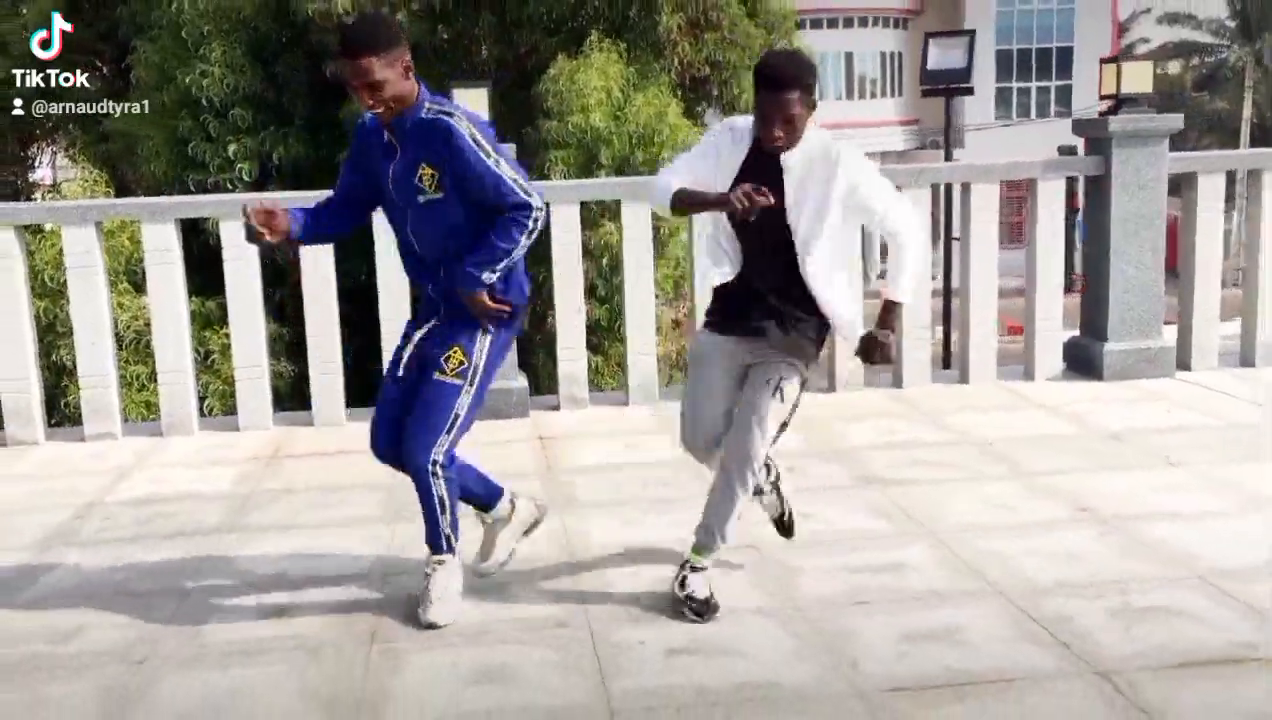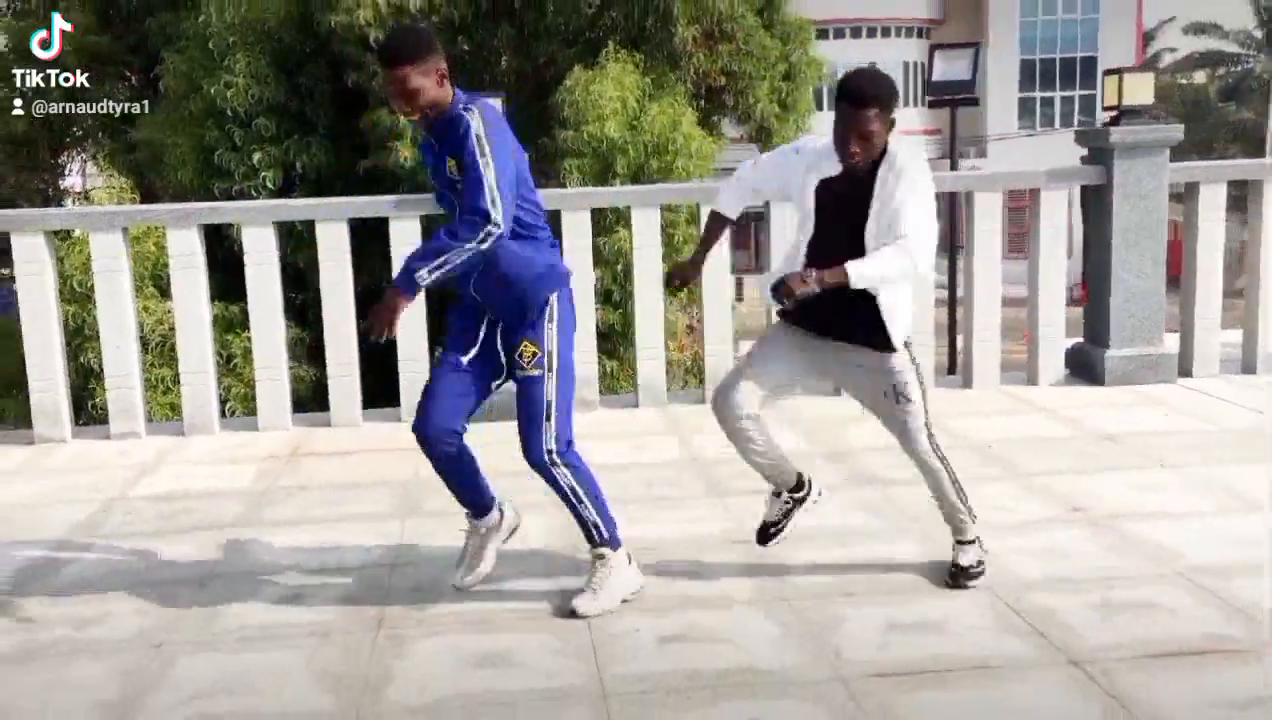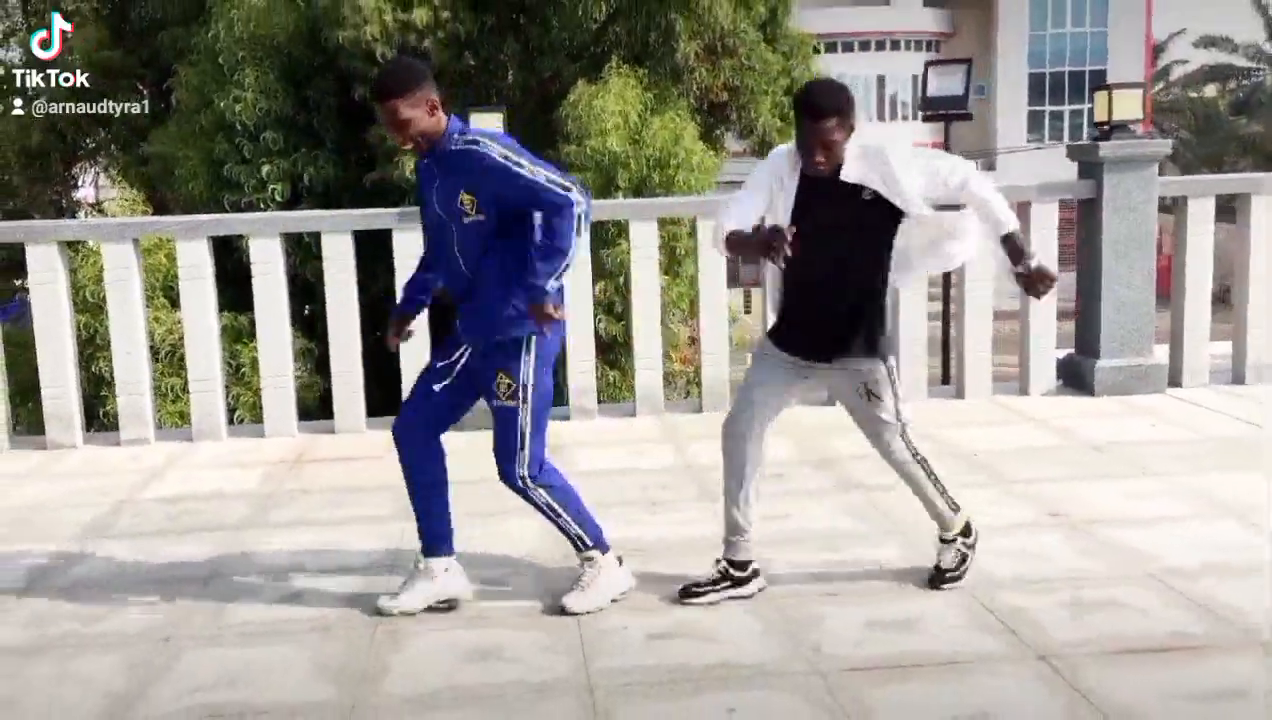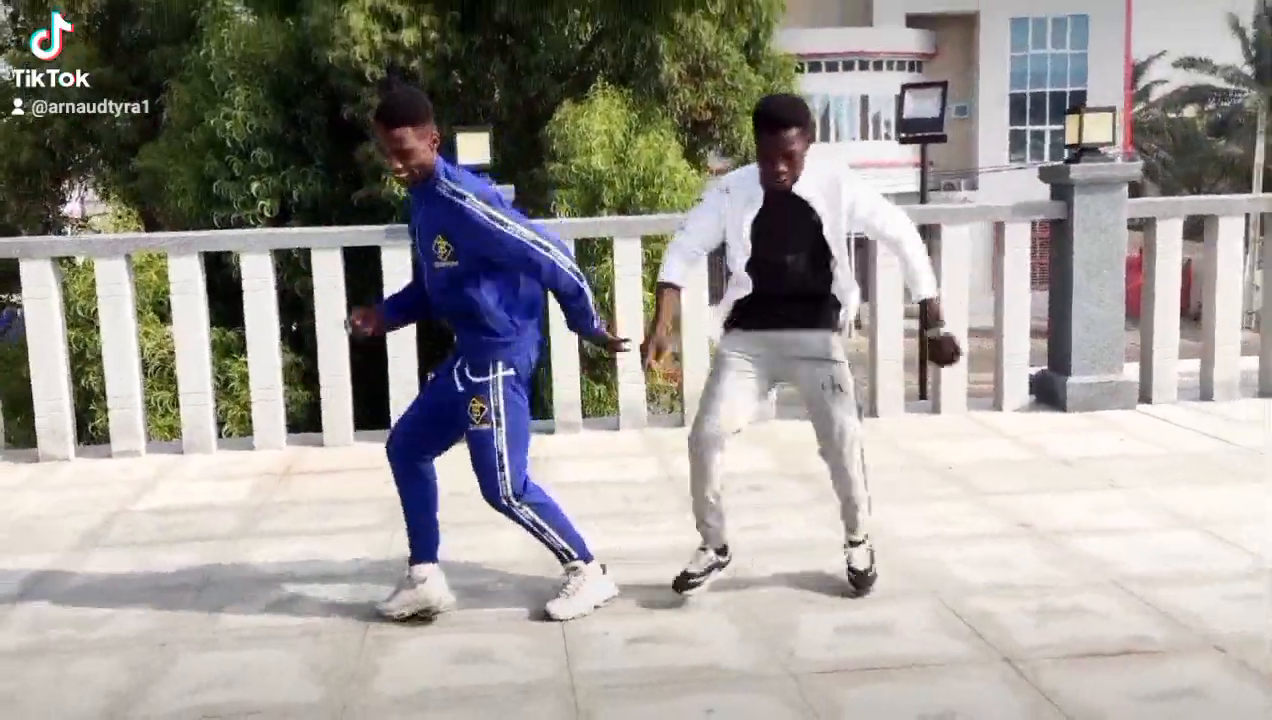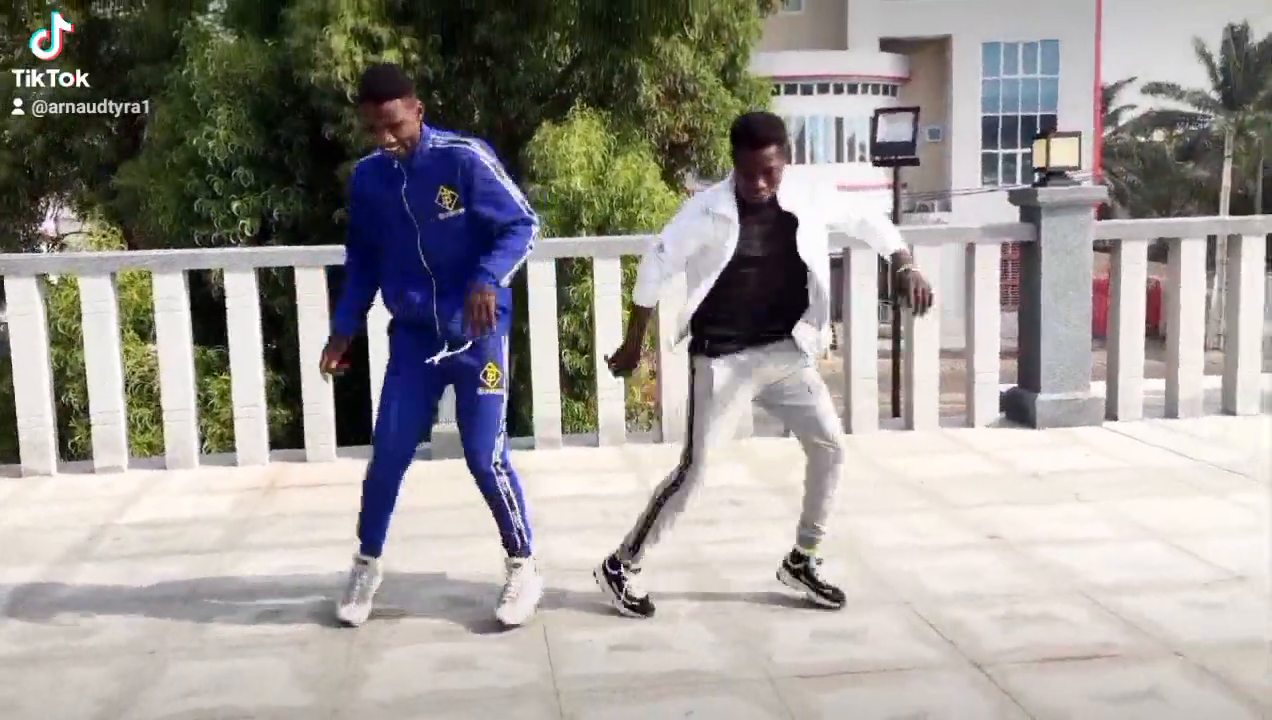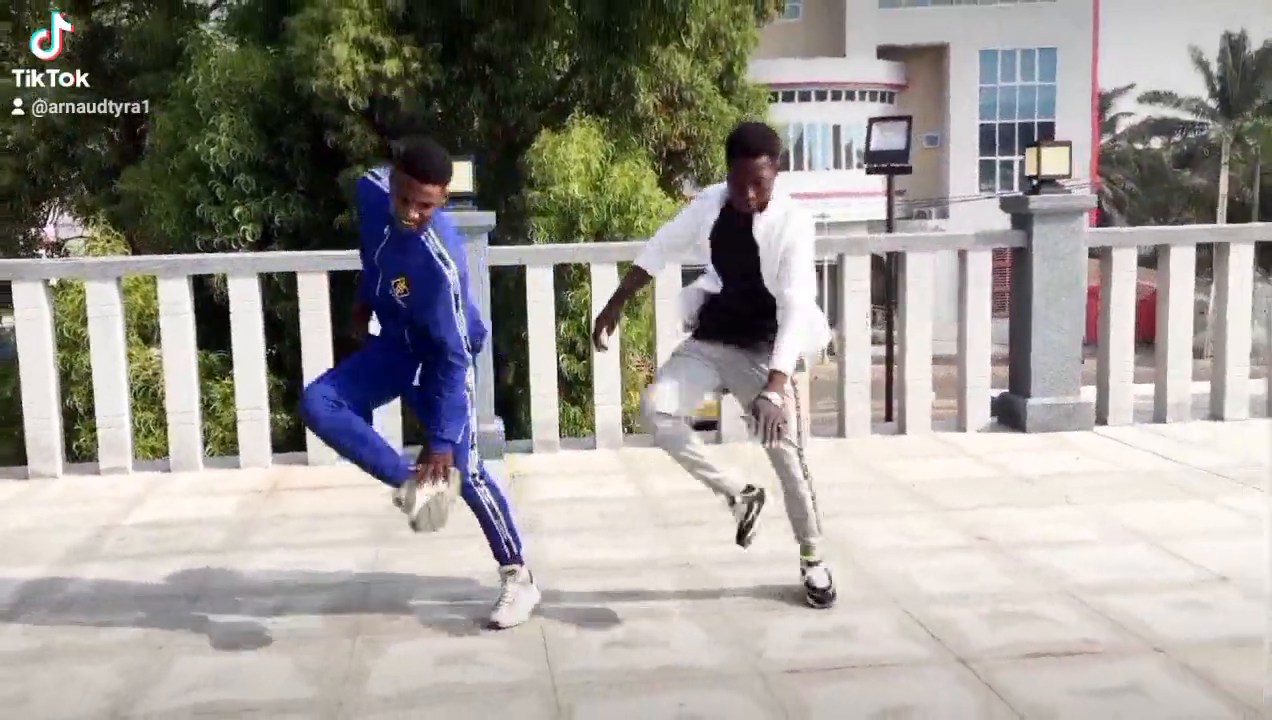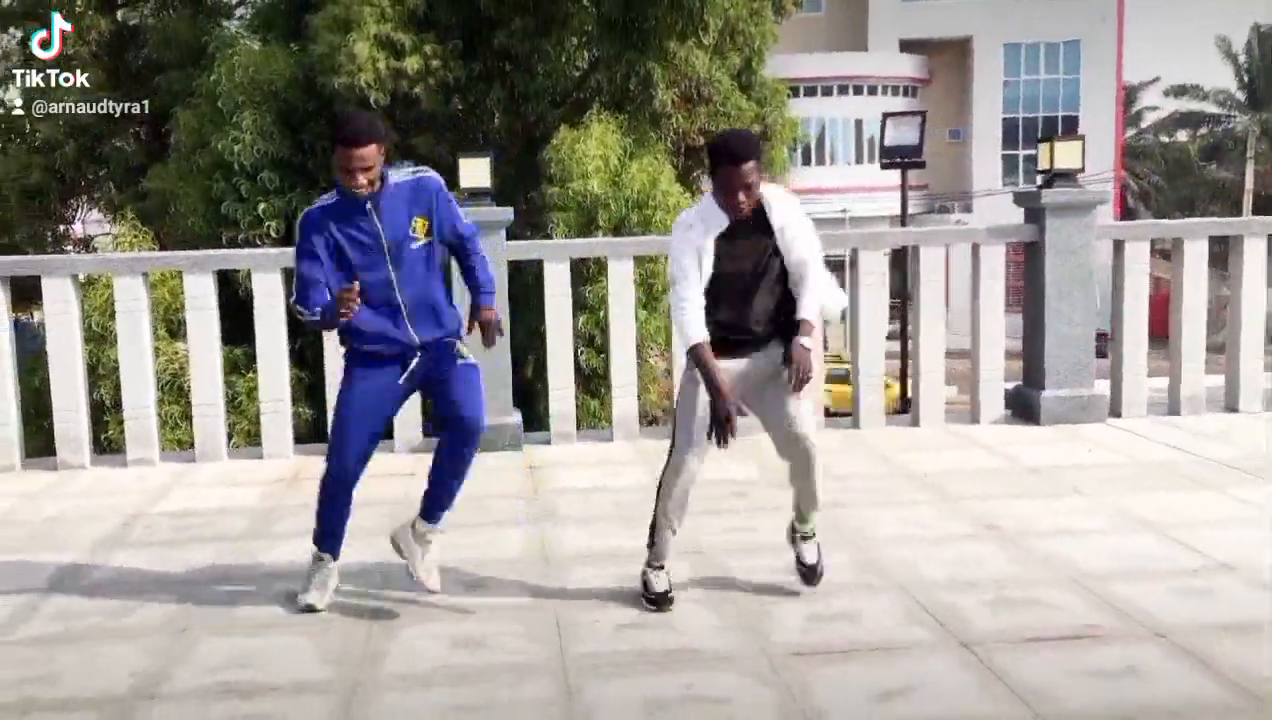
dt=0.3s
person 1, frame 1
left shoulder: (454, 130)
right shoulder: (372, 134)
left elbow: (528, 208)
right elbow: (346, 205)
left wrist: (479, 279)
right wrist: (289, 224)
left hip: (483, 311)
right hip: (434, 310)
left knee: (427, 455)
right knee: (392, 445)
left ankle: (444, 560)
right ankle: (506, 508)
person 1, frame 2
left shoulder: (475, 121)
right shoulder: (441, 136)
left elbow: (488, 221)
left wrist: (407, 283)
right wrist: (432, 278)
left hip: (536, 301)
right hip: (480, 304)
left knee: (546, 448)
right knee: (434, 426)
left ankle: (615, 562)
right ankle: (487, 518)
person 1, frame 3
left shoulder: (483, 154)
right shoulder: (428, 168)
left elbow: (570, 200)
left wrist: (543, 285)
right wrist: (407, 306)
left hip: (518, 332)
right hip: (472, 330)
left knee: (520, 469)
right knee: (413, 430)
left ankle: (606, 564)
right ankle: (439, 568)
person 1, frame 4
left shoulder: (464, 202)
right shoulder: (421, 198)
left elbow: (550, 256)
left wrist: (589, 327)
right wrist: (386, 314)
left hip: (497, 356)
right hip: (469, 356)
left knee: (504, 488)
right knee: (406, 448)
left ankle: (589, 572)
right ankle: (425, 577)
person 1, frame 5
left shoulder: (466, 159)
right shoulder: (366, 179)
left elbow: (522, 225)
right elbow: (361, 264)
left wrist: (492, 275)
right wrist: (343, 329)
left hip: (477, 332)
right hip: (413, 335)
left knee: (487, 458)
right knee: (388, 452)
left ankle: (524, 569)
right ankle: (367, 565)
person 1, frame 6
left shoulder: (441, 258)
right shoulder: (370, 190)
left elbow: (452, 355)
left wrist: (442, 439)
right wrist: (365, 299)
left hip: (439, 359)
right hip: (389, 347)
left knee: (465, 471)
right knee: (316, 402)
left ankle: (518, 578)
right ankle: (410, 483)
person 1, frame 7
left shoulder: (425, 186)
right shoulder: (318, 223)
left elbow: (464, 238)
right elbow: (307, 298)
left wrist: (484, 299)
right wrist: (333, 311)
left hip: (440, 341)
right hip: (375, 353)
left knee: (467, 421)
right knee: (344, 464)
left ankle: (422, 531)
right ankle: (324, 564)
person 2, frame 1
left shoulder: (836, 163)
right shoulder: (729, 136)
left elbow: (906, 230)
right elbow: (666, 190)
left wrist: (888, 320)
right wrist: (718, 199)
left hip: (793, 324)
right hip: (731, 313)
left knee: (745, 446)
right knee: (700, 439)
left ankle: (696, 569)
right ankle: (762, 474)
person 2, frame 2
left shoulder: (906, 171)
right shoulder: (806, 157)
left elbow: (908, 257)
right elbow: (744, 184)
left wrist: (822, 278)
right wrist: (697, 258)
left hip: (876, 334)
right hip: (805, 324)
left knee: (918, 444)
right knee: (731, 403)
left ankle: (966, 538)
right ankle: (791, 486)
person 2, frame 3
left shoulder: (886, 164)
right shoulder: (779, 169)
left elbow: (972, 186)
right elbow: (730, 233)
left wrist: (1021, 259)
right wrist: (756, 241)
left hip: (859, 343)
right hip: (795, 335)
left knee: (894, 448)
right knee: (740, 434)
left ankle: (956, 531)
right ankle: (737, 566)
person 2, frame 4
left shoulder: (838, 186)
right shoulder: (732, 191)
left elbow: (902, 239)
right elbow: (683, 251)
left wrist: (935, 323)
right wrist: (662, 323)
left hip: (816, 337)
right hip: (749, 335)
left knee: (843, 445)
right knee: (707, 436)
left ankle: (856, 543)
right ankle: (712, 545)
person 2, frame 5
left shoulder: (806, 199)
right shoulder: (706, 210)
left elbow: (868, 221)
right elbow: (656, 271)
left wrist: (909, 267)
right wrist: (632, 343)
left hip: (784, 349)
right hip: (724, 354)
left knee: (830, 444)
right knee: (697, 469)
left ankle: (802, 560)
right ankle: (622, 566)
person 2, frame 6
left shoulder: (793, 222)
right shoulder: (710, 204)
left elbow: (795, 312)
right elbow: (661, 248)
left wrist: (776, 386)
right wrist: (615, 304)
left hip: (769, 352)
right hip: (713, 341)
left knee: (789, 460)
right knee: (657, 407)
left ankle: (813, 561)
right ankle: (736, 494)
person 2, frame 7
left shoulder: (782, 208)
right shoulder: (693, 226)
left elbow: (812, 271)
right elbow: (686, 308)
left wrist: (805, 339)
right wrist: (713, 384)
left hip: (771, 349)
right hip: (716, 353)
left knee: (802, 444)
right knee: (686, 458)
left ankle: (804, 531)
right ankle: (656, 564)
